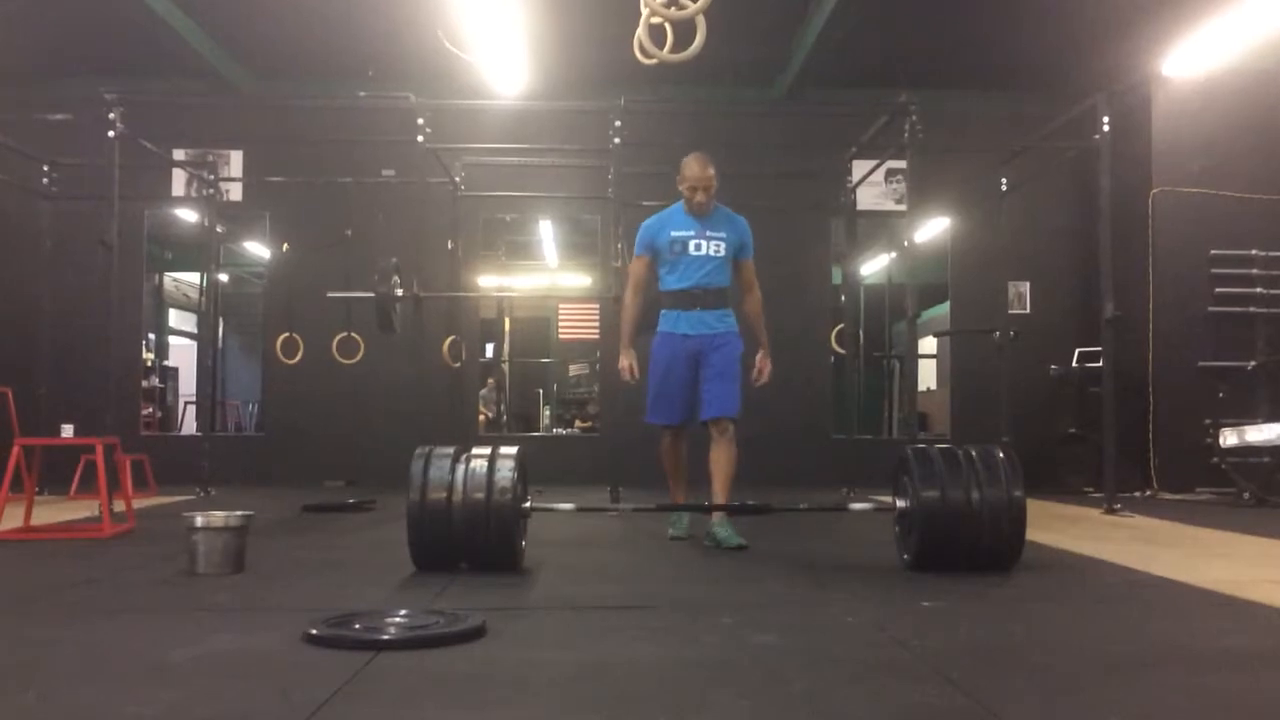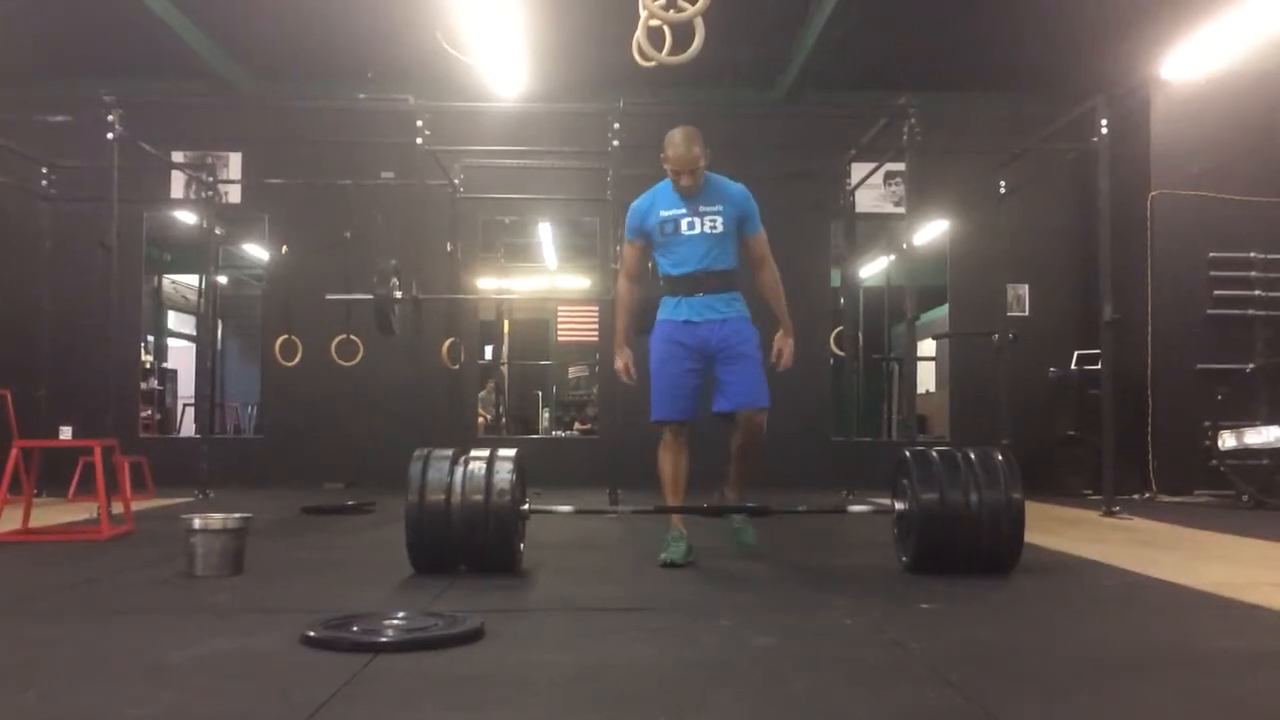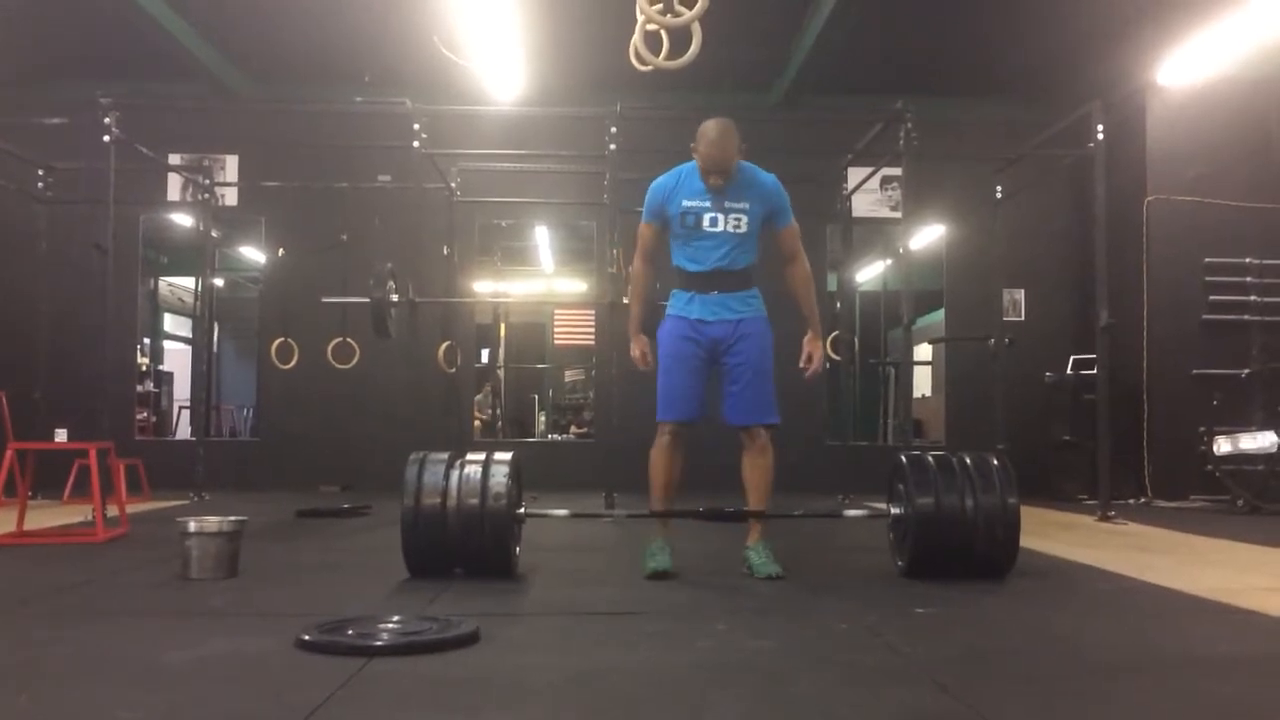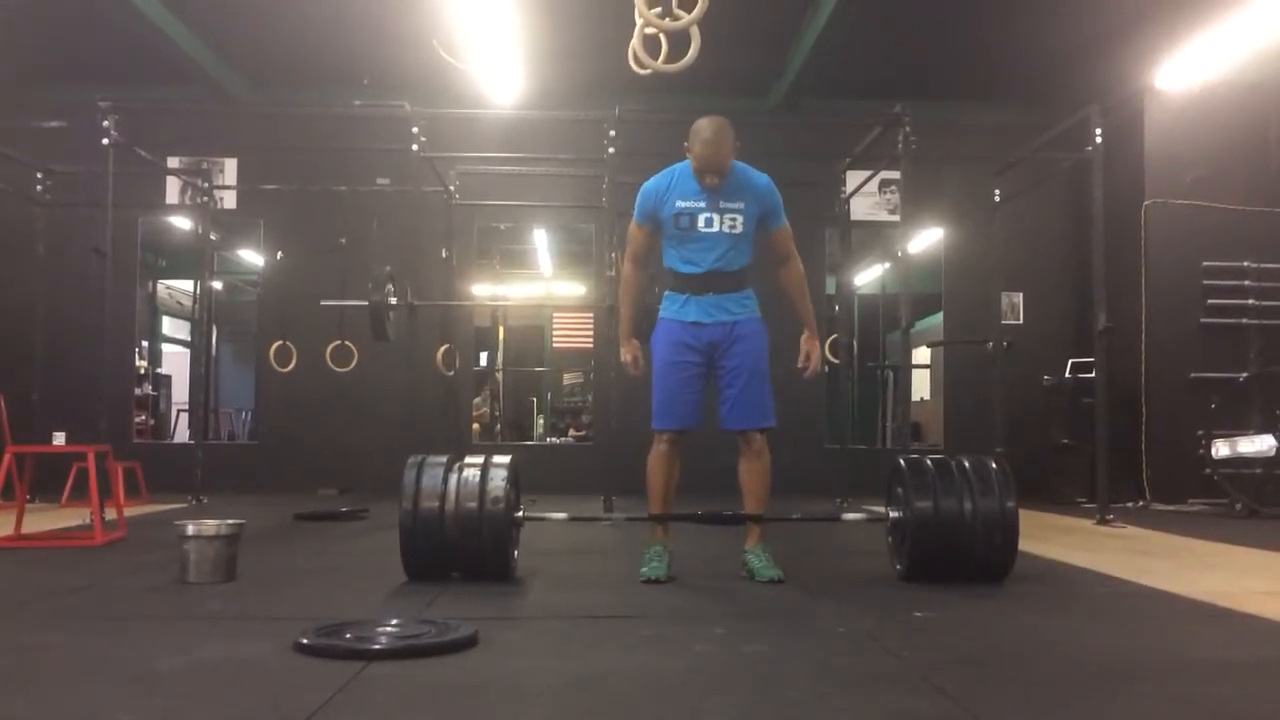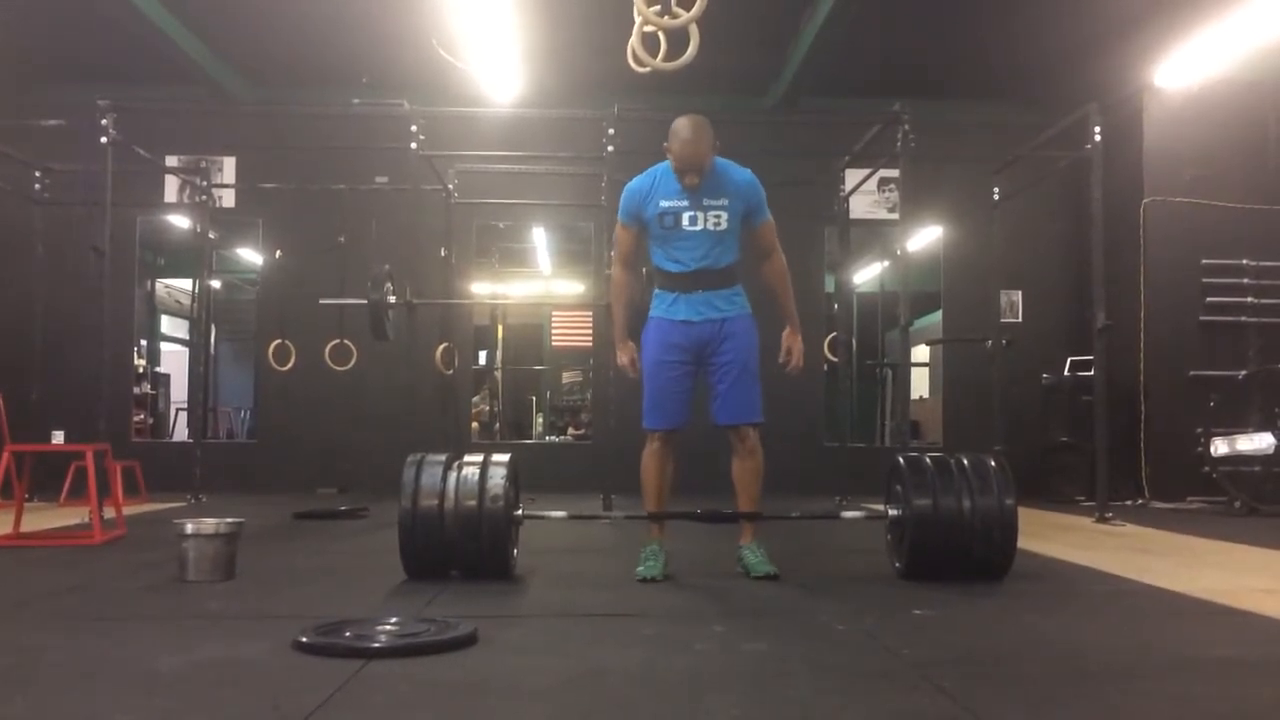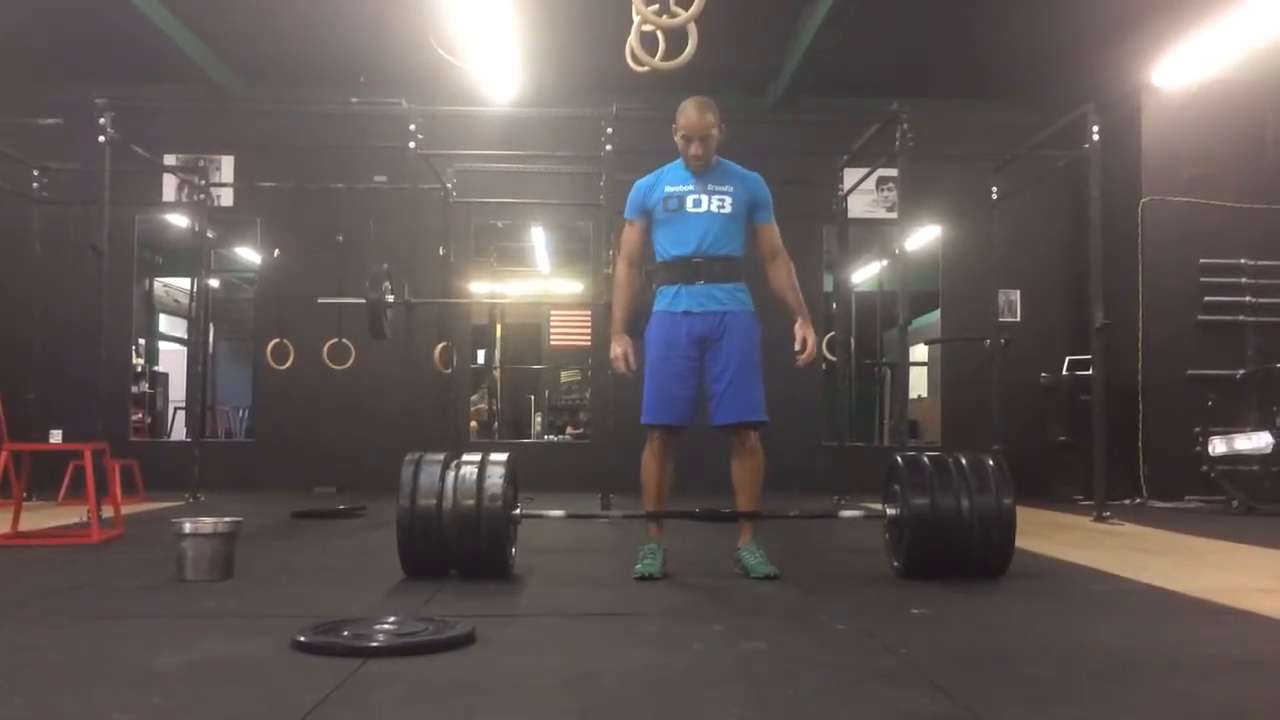
dt=0.7s
person 1, frame 1
left shoulder: (736, 227)
right shoulder: (655, 227)
left elbow: (750, 291)
right elbow: (634, 290)
left wrist: (764, 347)
right wrist: (625, 347)
left hip: (722, 334)
right hip: (673, 332)
left knee: (722, 423)
right knee: (672, 427)
left ankle: (719, 518)
right ankle: (680, 505)
person 1, frame 2
left shoulder: (737, 197)
right shoulder: (644, 208)
left elbow: (763, 264)
right elbow: (629, 279)
left wrist: (784, 327)
right wrist: (620, 343)
left hip: (730, 318)
right hip: (674, 323)
left knee: (752, 416)
right knee: (672, 427)
left ankle: (734, 496)
right ankle: (677, 531)
person 1, frame 3
left shoulder: (766, 189)
right shoulder: (665, 189)
left elbow: (794, 261)
right elbow: (644, 262)
left wrist: (814, 331)
right wrist: (636, 330)
left hip: (745, 319)
right hip: (684, 318)
left knee: (755, 430)
right knee: (671, 426)
left ankle: (755, 542)
right ankle: (660, 539)
person 1, frame 4
left shoulder: (761, 189)
right shoulder: (657, 190)
left elbow: (787, 261)
right elbow: (634, 263)
left wrist: (810, 330)
right wrist: (626, 334)
left hip: (740, 321)
right hip: (679, 321)
left knee: (752, 435)
right knee: (667, 433)
left ankle: (754, 545)
right ankle: (658, 544)
person 1, frame 5
left shoulder: (744, 185)
right shoulder: (640, 191)
left elbow: (770, 257)
right elbow: (625, 267)
left wrist: (793, 326)
right wrist: (621, 338)
left hip: (730, 318)
right hip: (669, 319)
left knee: (745, 431)
right knee: (660, 434)
left ankle: (748, 541)
right ankle: (655, 543)
person 1, frame 6
left shoulder: (749, 185)
right shoulder: (648, 188)
left elbow: (774, 258)
right elbow: (628, 264)
left wrist: (802, 317)
right wrist: (617, 332)
left hip: (732, 314)
right hip: (671, 314)
left knee: (745, 431)
right knee: (660, 431)
left ankle: (747, 542)
right ankle: (653, 542)
